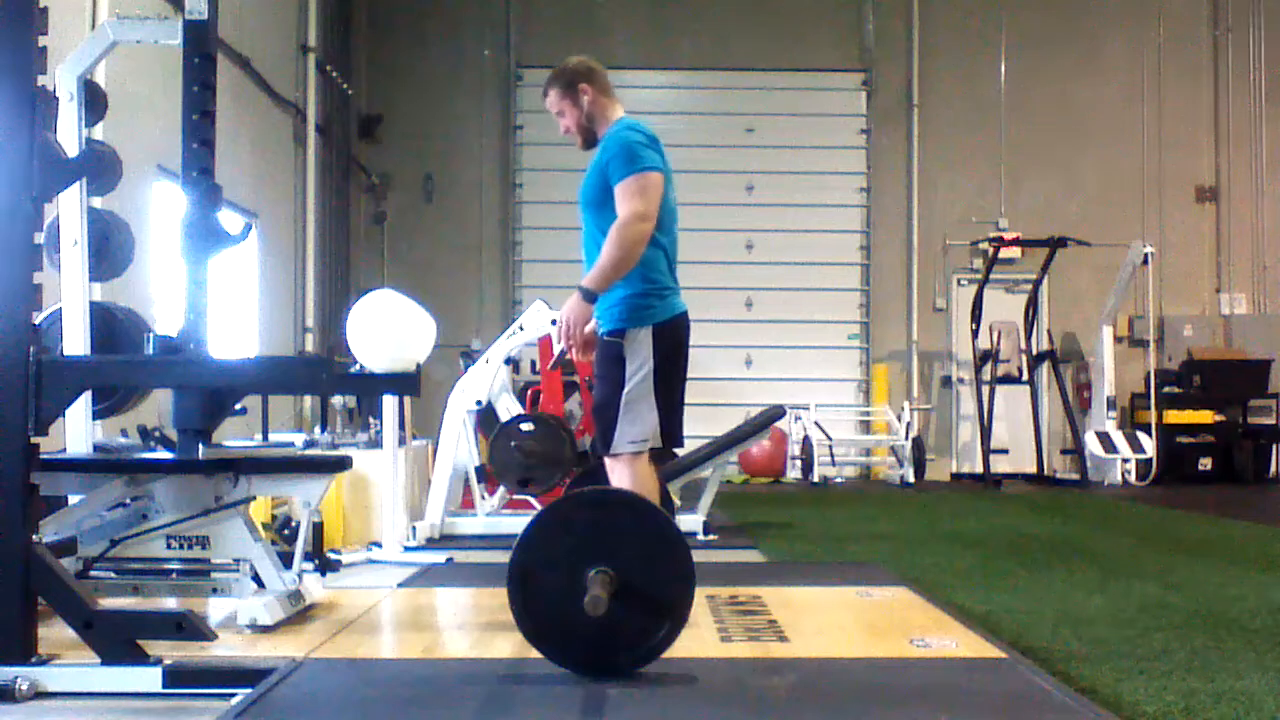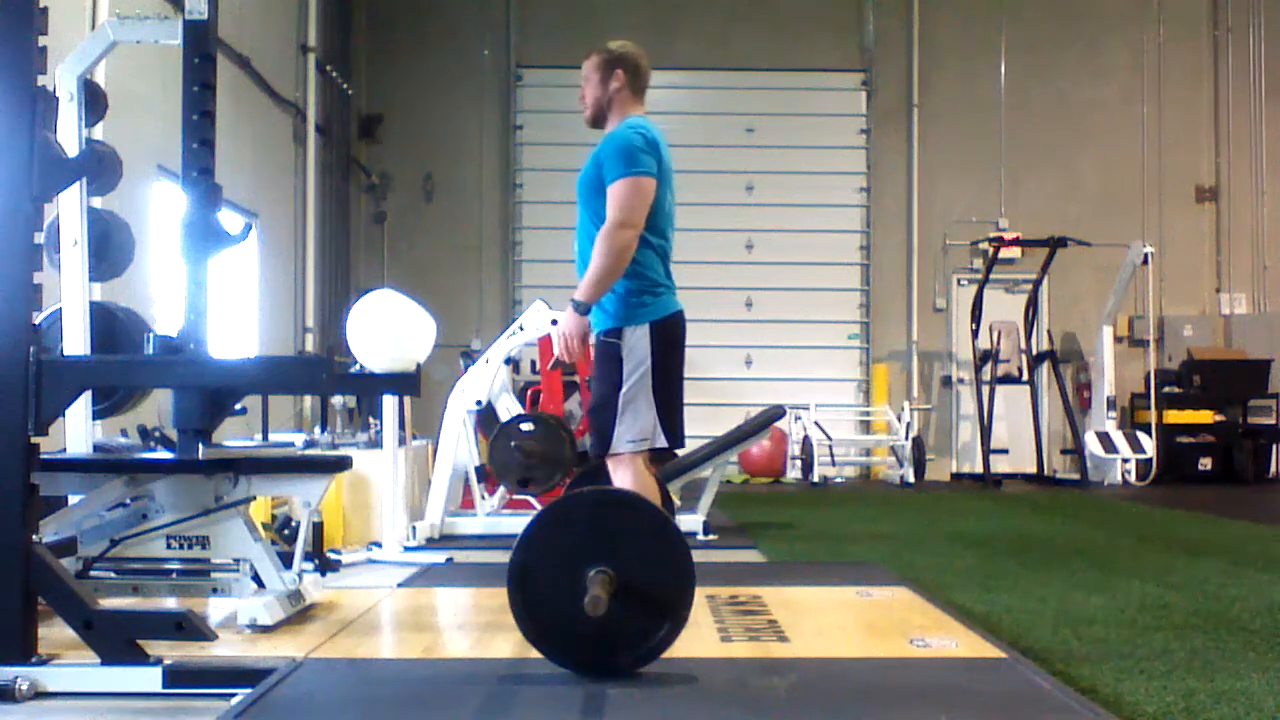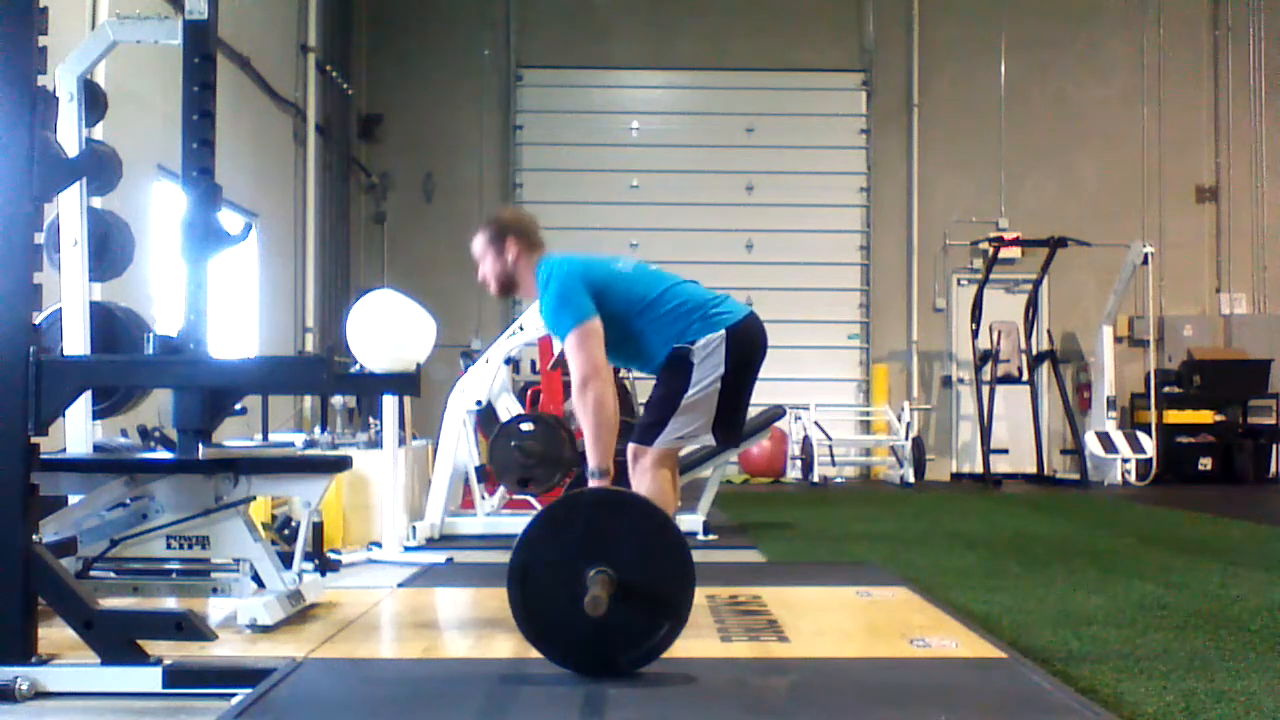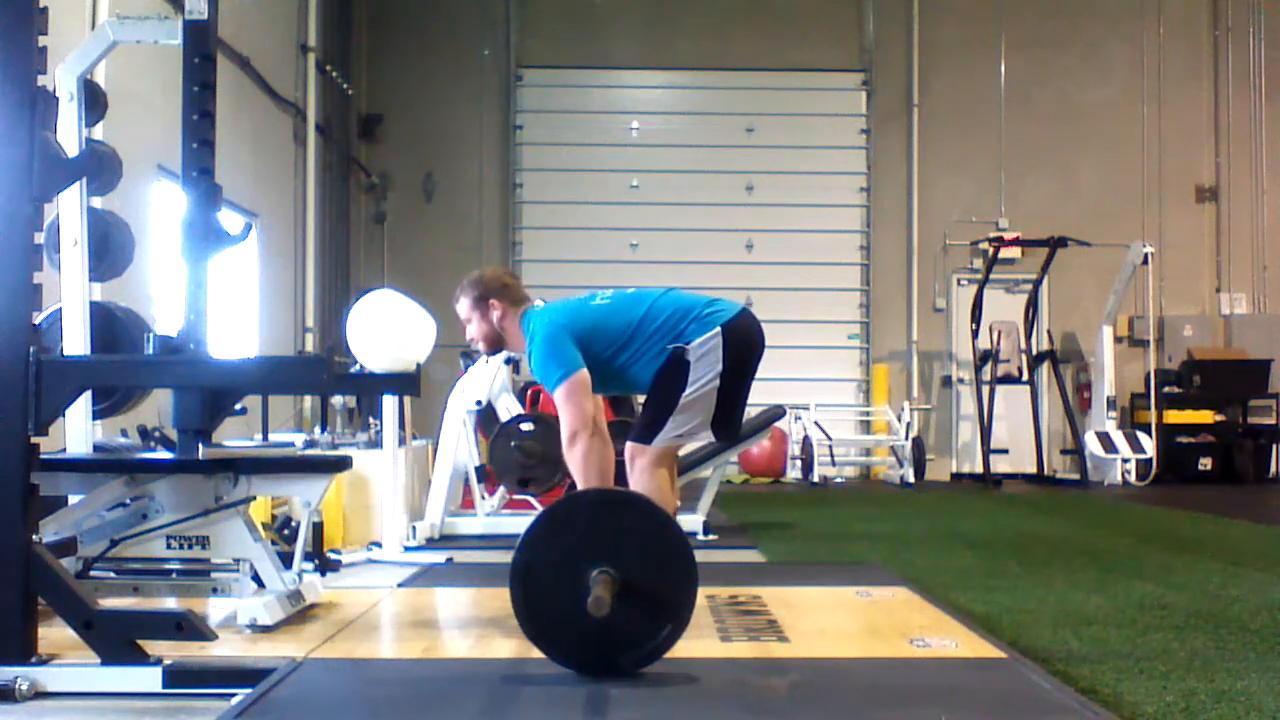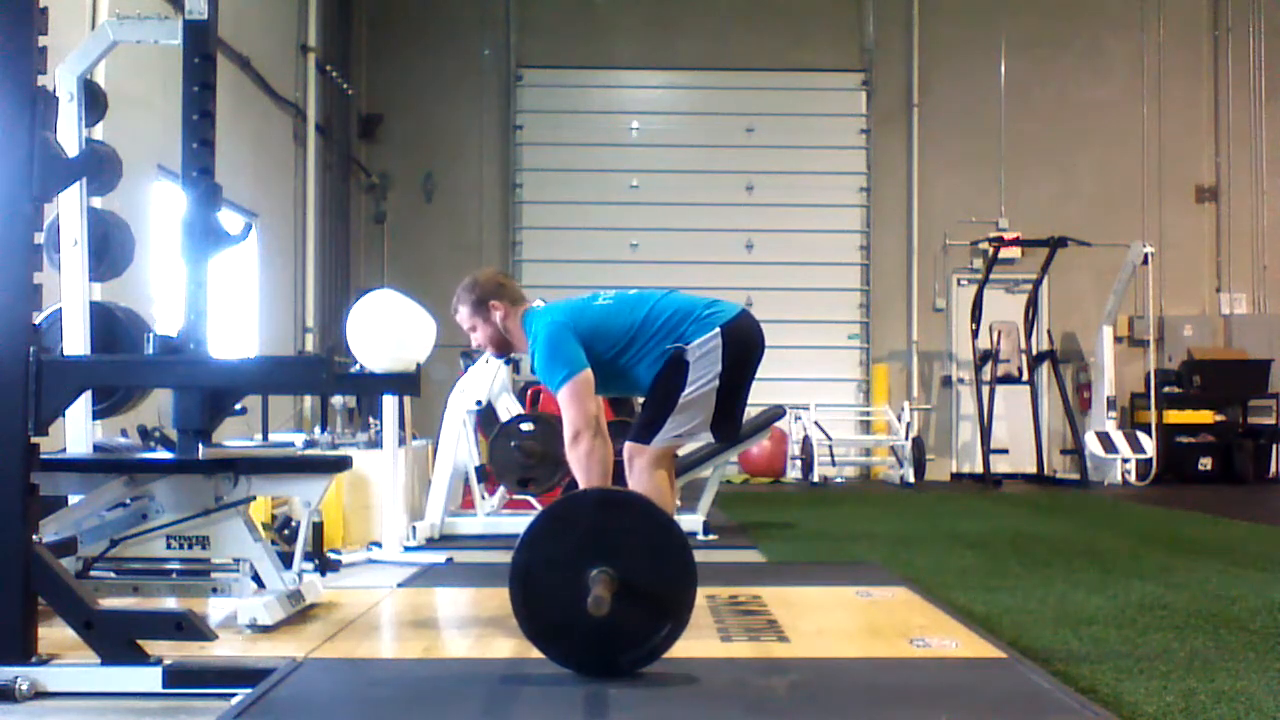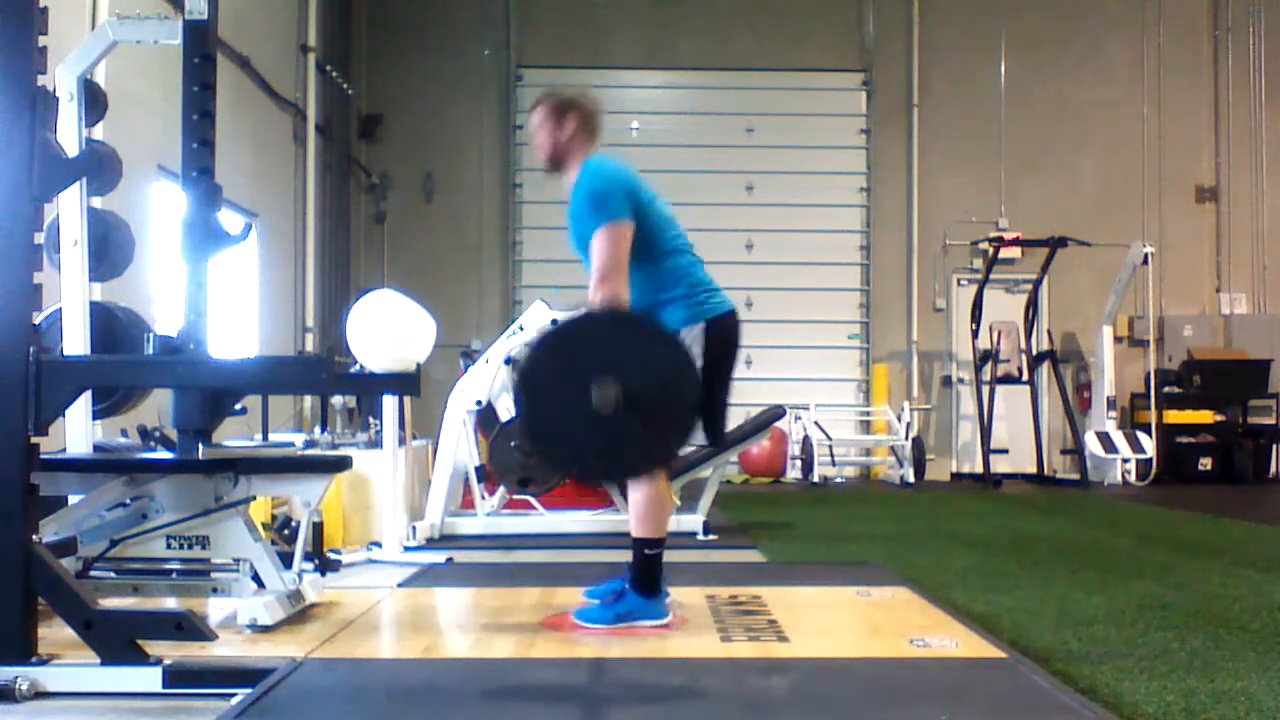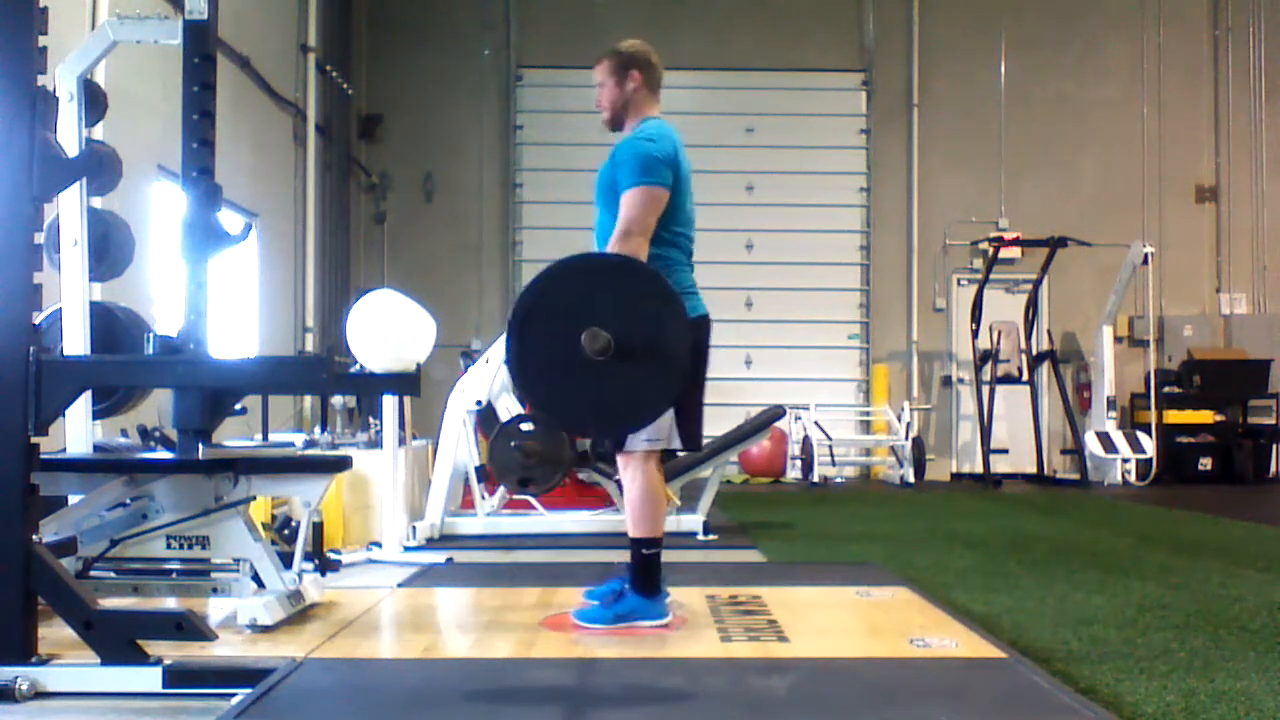
dt=0.7s
person 1, frame 1
left shoulder: (627, 141)
right shoulder: (617, 149)
left elbow: (636, 224)
left wrist: (586, 293)
right wrist: (599, 319)
left hip: (638, 323)
right hip: (636, 320)
left knee: (624, 451)
right knee: (629, 451)
person 1, frame 2
left shoulder: (629, 143)
right shoulder: (630, 142)
left elbow: (622, 232)
left wrist: (579, 307)
right wrist: (589, 313)
left hip: (634, 323)
right hip: (636, 320)
left knee: (625, 453)
right knee: (624, 453)
person 1, frame 3
left shoulder: (558, 282)
right shoulder: (566, 274)
left elbow: (590, 384)
right elbow: (598, 383)
left wrist: (598, 476)
right wrist: (602, 471)
left hip: (718, 338)
right hip: (730, 335)
left knee: (646, 455)
right knee: (653, 455)
person 1, frame 4
left shoulder: (546, 335)
right shoulder: (554, 322)
left elbow: (578, 437)
right elbow: (594, 432)
left hip: (714, 338)
right hip: (728, 330)
left knee: (644, 455)
right knee: (655, 454)
person 1, frame 5
left shoulder: (549, 334)
right shoulder: (554, 322)
left elbow: (580, 435)
right elbow: (594, 433)
left hip: (715, 338)
right hip: (726, 333)
left knee: (643, 455)
right knee: (652, 454)
person 1, frame 6
left shoulder: (598, 183)
right shoulder: (603, 179)
left elbow: (609, 281)
right elbow: (613, 278)
left hip: (691, 325)
right hip: (683, 324)
left ankle: (646, 594)
right ankle: (642, 579)
person 1, frame 7
left shoulder: (644, 144)
right shoulder: (652, 144)
left elbow: (630, 239)
left knee: (638, 454)
right knee: (637, 453)
left ankle: (645, 595)
right ankle: (642, 579)
